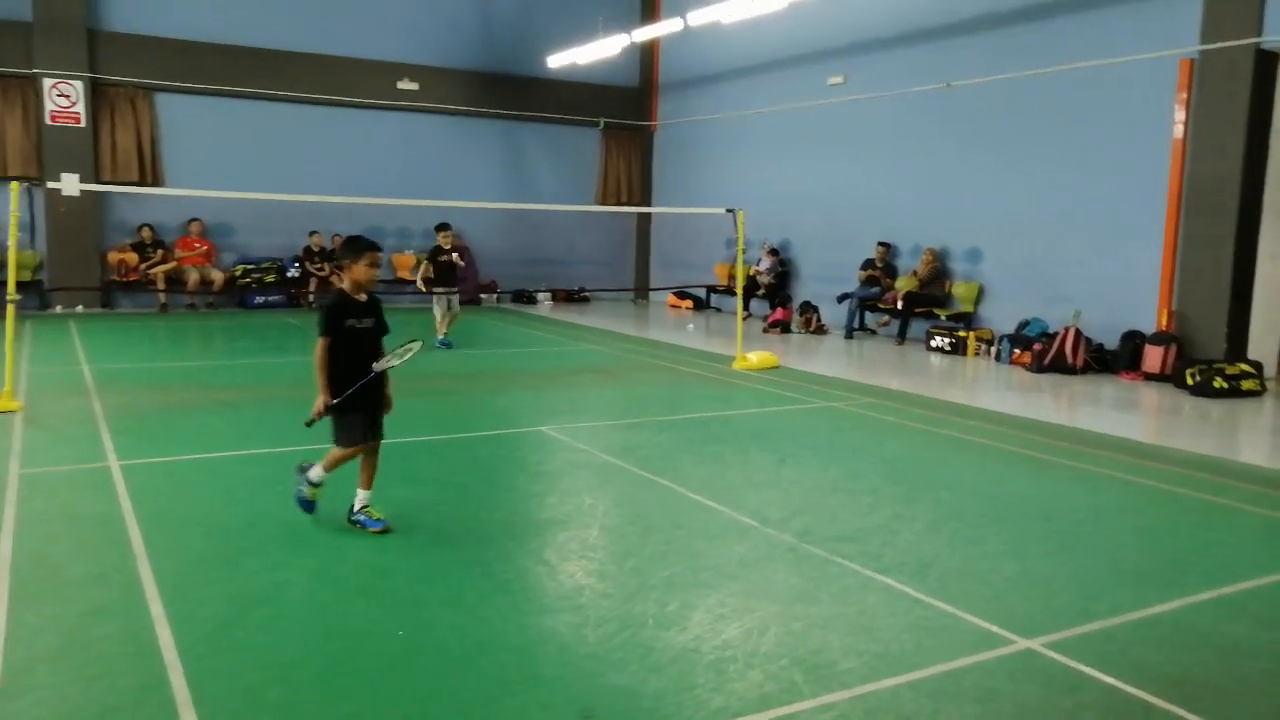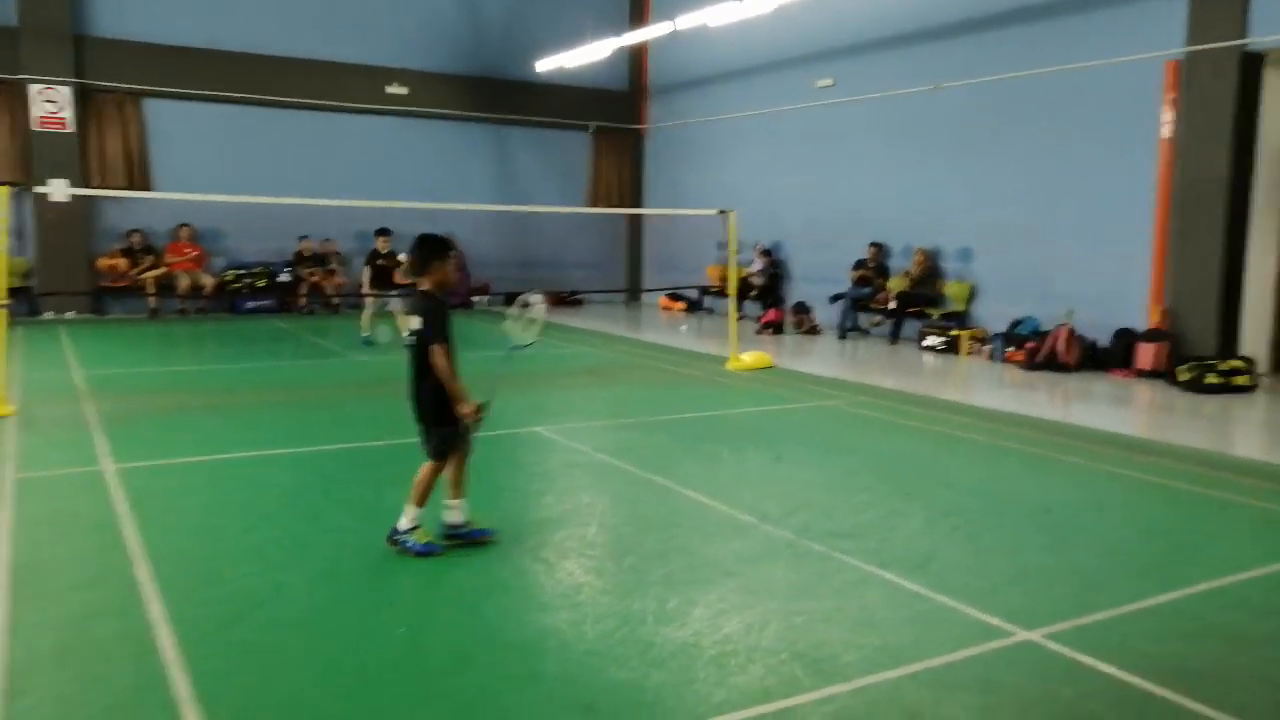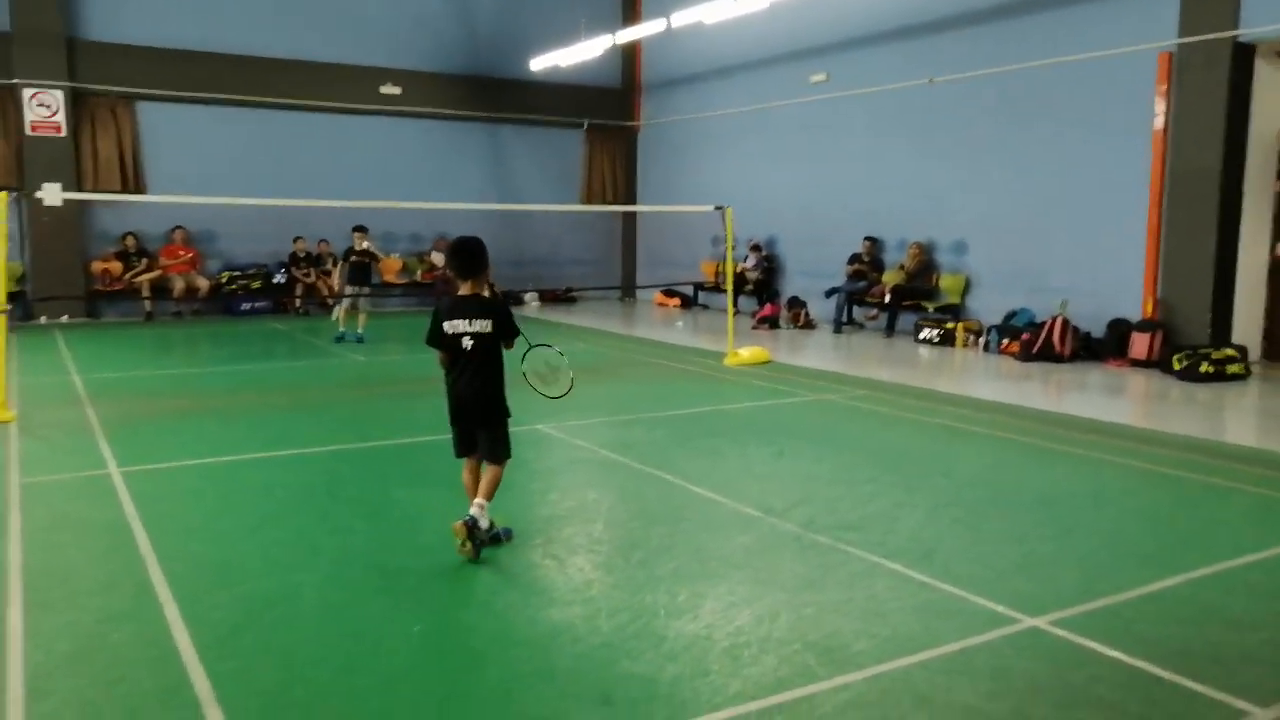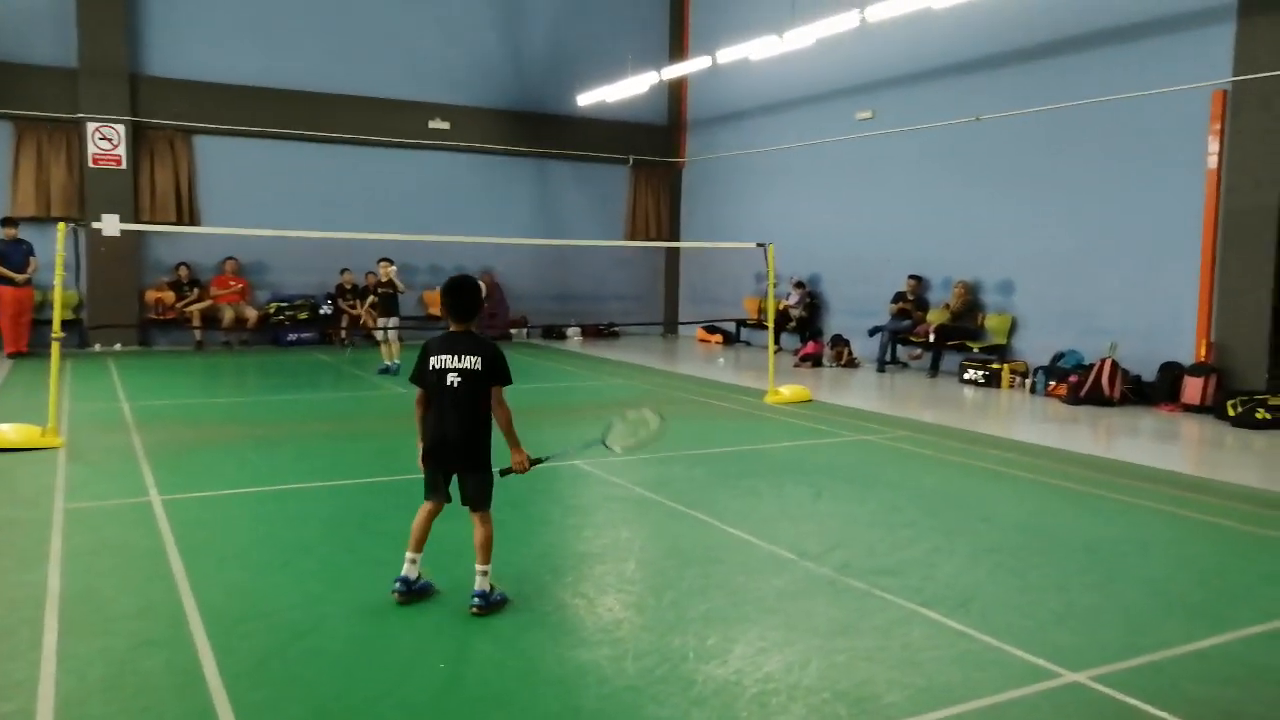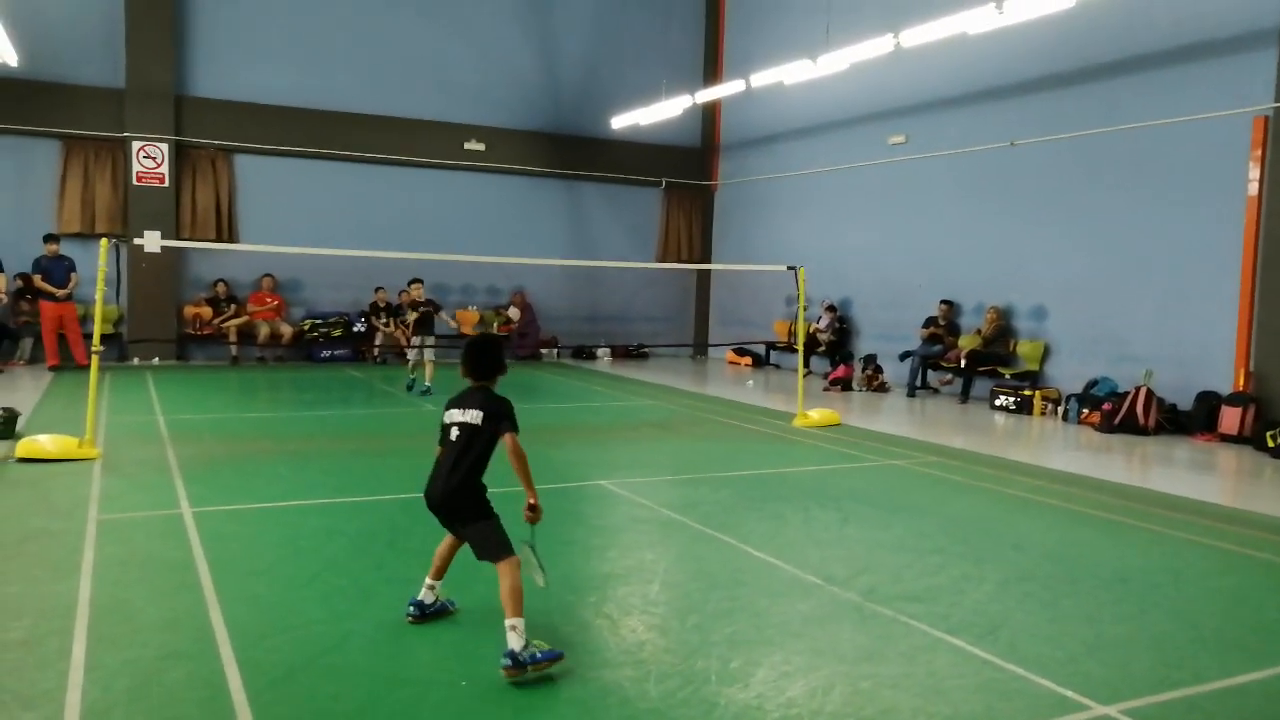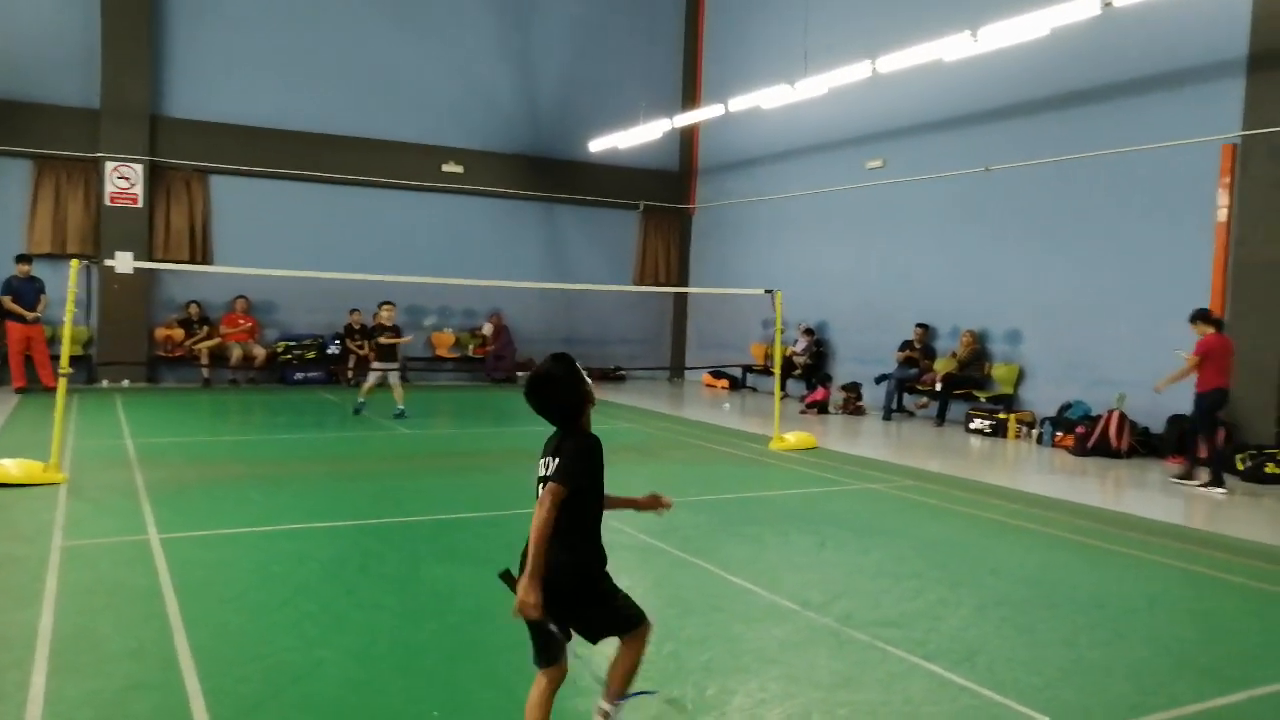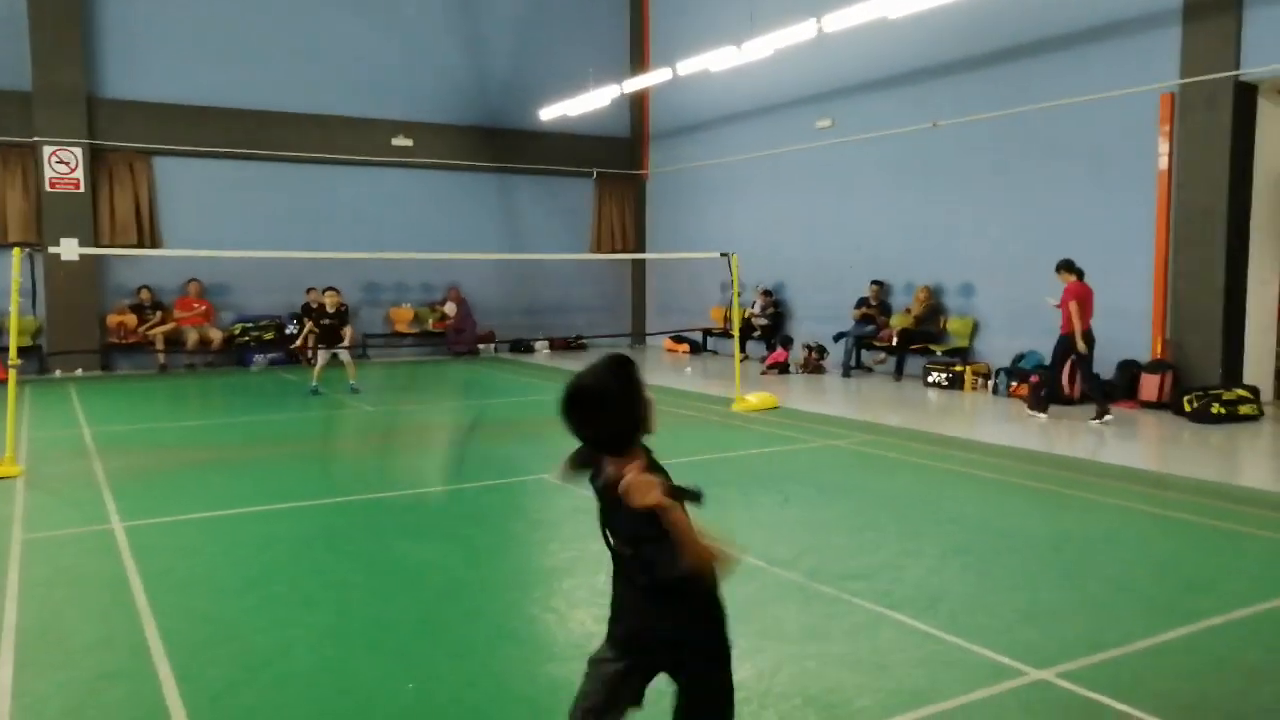
dt=0.7s
person 1, frame 1
left shoulder: (374, 304)
right shoulder: (335, 306)
right elbow: (322, 350)
left wrist: (386, 387)
right wrist: (322, 393)
left hip: (368, 389)
right hip: (342, 392)
left knee: (372, 445)
right knee: (352, 446)
left ankle: (361, 507)
right ankle: (313, 475)
person 1, frame 2
left shoulder: (422, 302)
right shoulder: (435, 306)
right elbow: (439, 358)
right wrist: (462, 400)
left hip: (430, 396)
right hip: (436, 398)
left knee: (458, 449)
right knee: (437, 459)
left ankle: (455, 519)
right ankle: (405, 529)
person 1, frame 3
left shoulder: (443, 310)
right shoulder: (496, 308)
left elbow: (443, 358)
right elbow: (509, 344)
left hip: (458, 398)
right hip: (489, 399)
left knee: (471, 460)
right knee: (495, 462)
left ankle: (481, 525)
right ankle: (475, 518)
person 1, frame 4
left shoulder: (431, 348)
right shoulder: (488, 351)
left elbow: (420, 399)
right elbow: (497, 402)
left wrist: (423, 441)
right wrist: (515, 448)
left hip: (437, 443)
right hip: (472, 445)
left knee: (431, 504)
right knee: (480, 515)
left ankle: (407, 577)
right ankle: (483, 591)
person 1, frame 5
left shoulder: (452, 403)
right shoulder: (497, 405)
right elbow: (512, 446)
right wrist: (531, 495)
left hip: (435, 492)
right hip: (465, 495)
left knee: (456, 534)
right knee: (508, 563)
left ankle: (424, 601)
right ankle: (517, 650)
person 1, frame 6
left shoulder: (558, 442)
right shoulder: (584, 445)
right elbow: (545, 505)
left wrist: (634, 503)
right wrist: (531, 577)
left hip: (539, 579)
right hip: (575, 577)
left knee: (550, 672)
right knee: (637, 630)
person 1, frame 7
left shoulder: (598, 461)
right shoulder: (646, 503)
right elbow: (709, 567)
right wrist: (665, 505)
left hip: (636, 635)
right hip: (688, 633)
